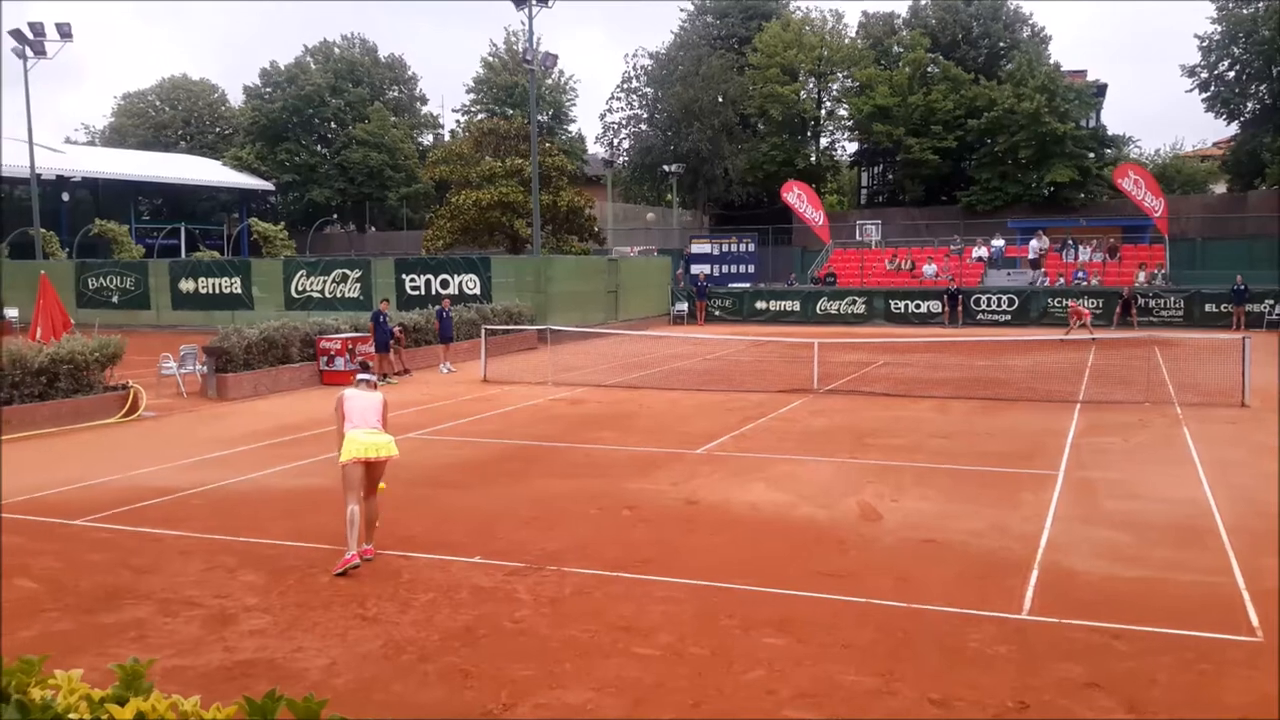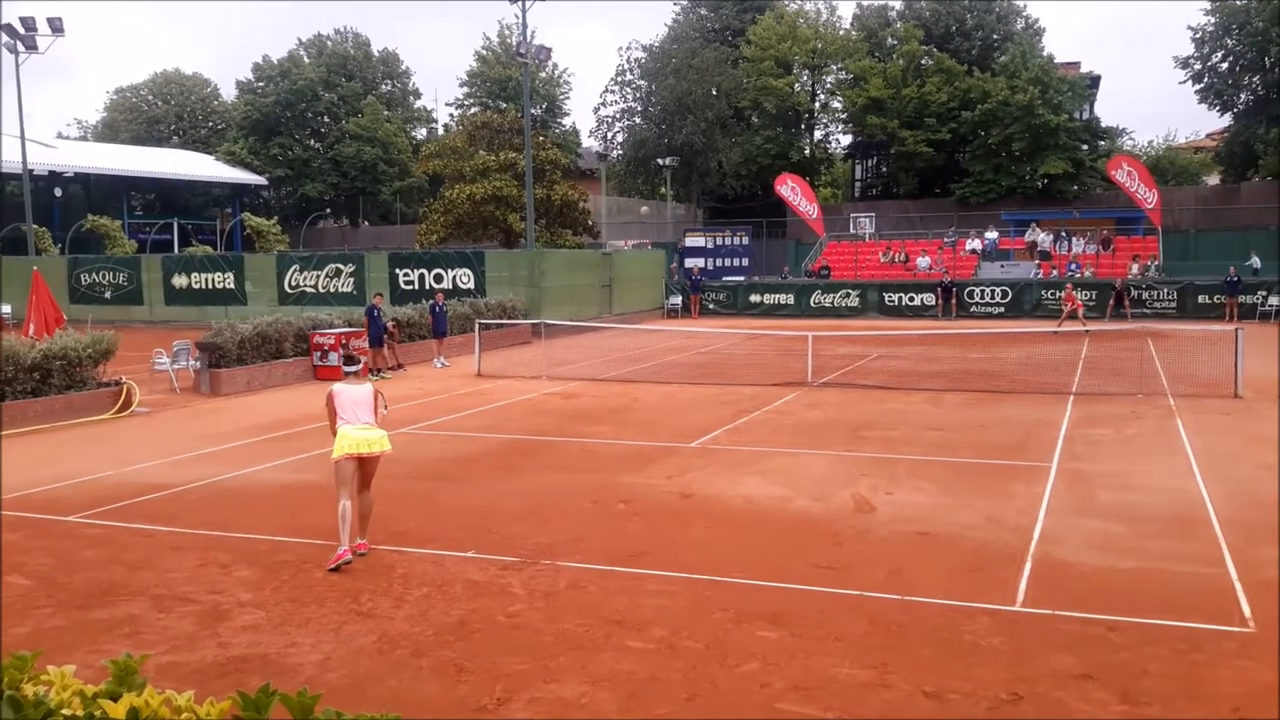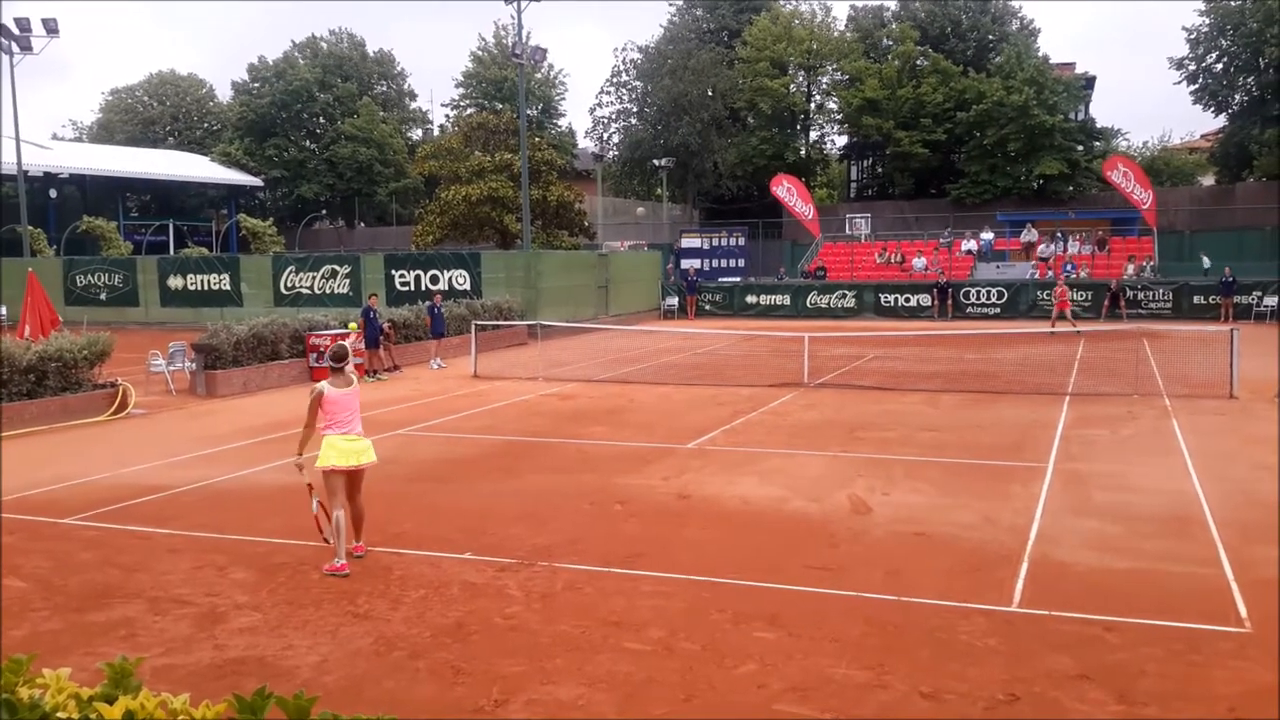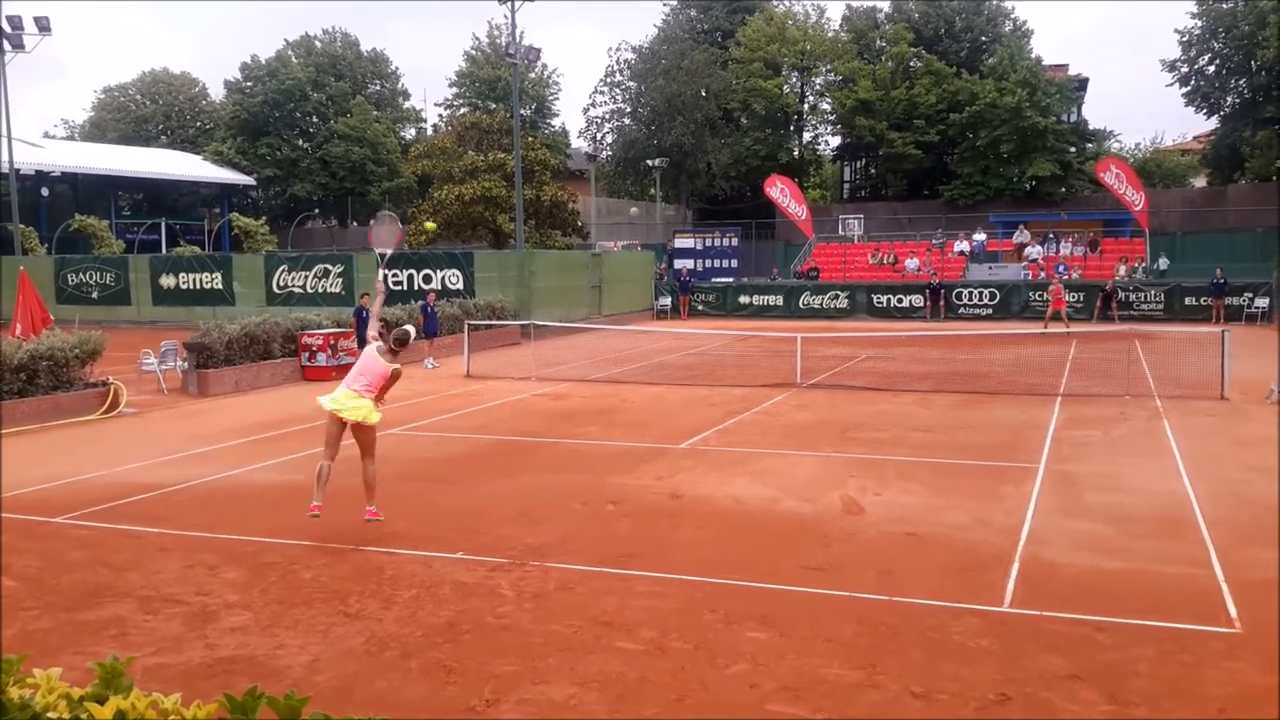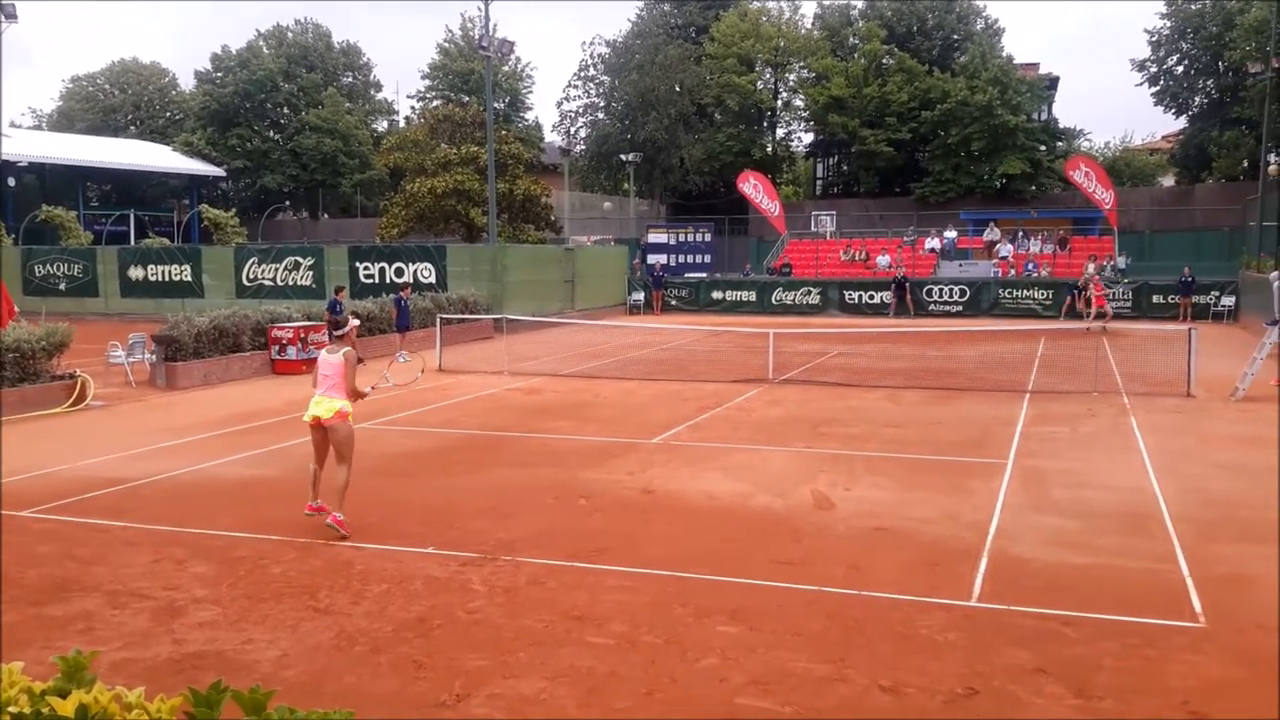
dt=1s
person 1, frame 1
left shoulder: (344, 395)
right shoulder: (380, 397)
left elbow: (340, 429)
left wrist: (342, 459)
left hip: (355, 442)
right hip: (381, 442)
left knee: (352, 500)
right knee: (370, 496)
left ankle: (352, 553)
right ankle: (368, 547)
person 1, frame 2
left shoulder: (333, 390)
right shoulder: (371, 388)
left elbow: (332, 426)
left hip: (347, 438)
right hip: (373, 436)
left knee: (344, 496)
right knee: (364, 490)
left ankle: (344, 548)
right ankle: (362, 542)
person 1, frame 3
left shoulder: (320, 390)
right shoulder: (353, 381)
left elbow: (309, 426)
right elbow: (348, 366)
left wrist: (299, 454)
right wrist: (348, 347)
left hip: (334, 451)
right hip: (358, 447)
left knee: (337, 506)
right knee: (354, 498)
left ankle: (341, 562)
right ankle: (359, 544)
person 1, frame 4
left shoulder: (374, 345)
right shoulder: (396, 370)
left elbow: (372, 328)
right elbow: (379, 397)
left wrist: (379, 297)
left hip: (340, 401)
right hip: (362, 408)
left knee: (328, 457)
right knee: (368, 461)
left ankle: (316, 503)
right ankle: (371, 508)
person 1, frame 5
left shoulder: (323, 352)
right shoulder: (349, 353)
left elbow: (315, 383)
right elbow: (351, 389)
right wrist: (364, 393)
left hip: (317, 407)
right hip: (336, 411)
left knee: (318, 460)
right knee: (344, 464)
left ankle: (313, 503)
right ankle: (336, 515)
